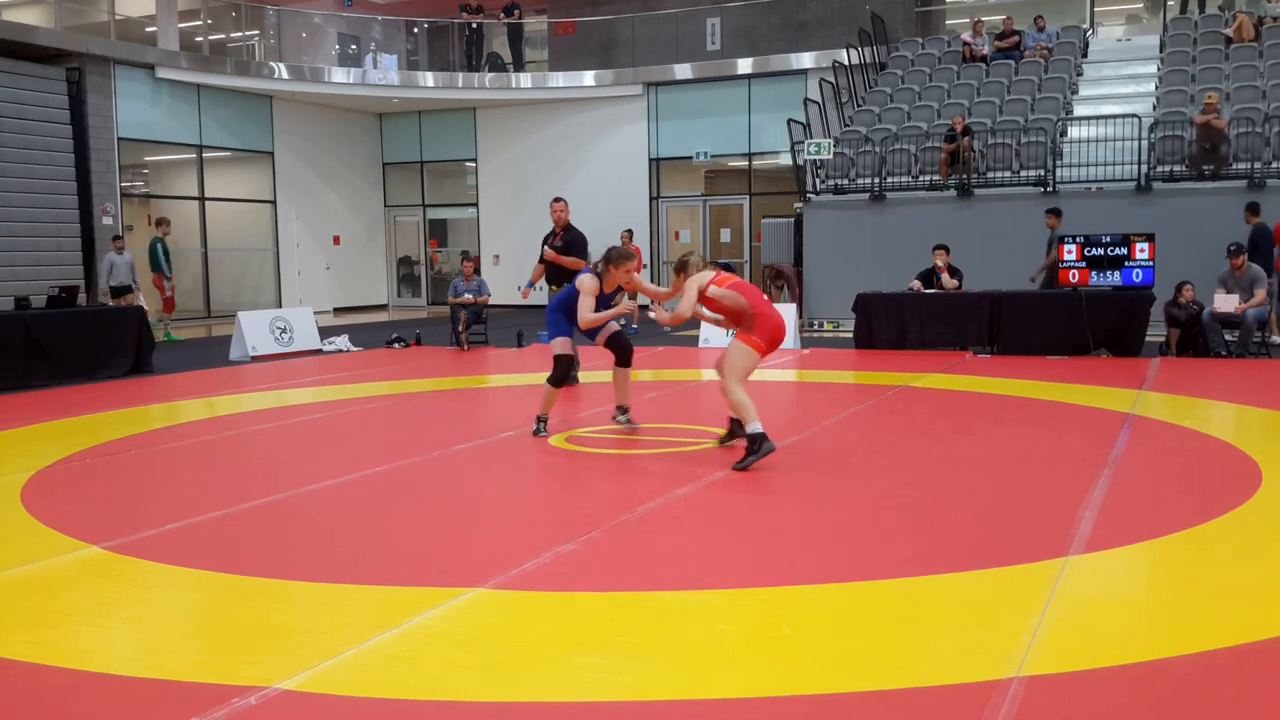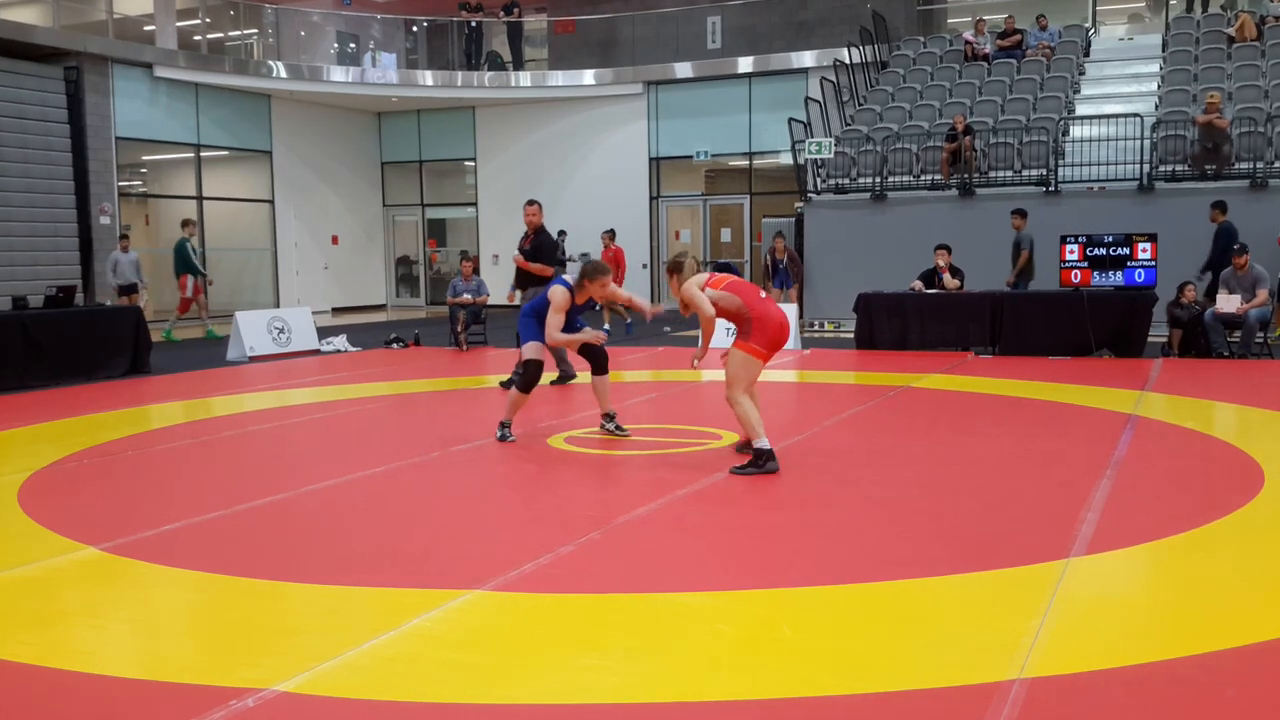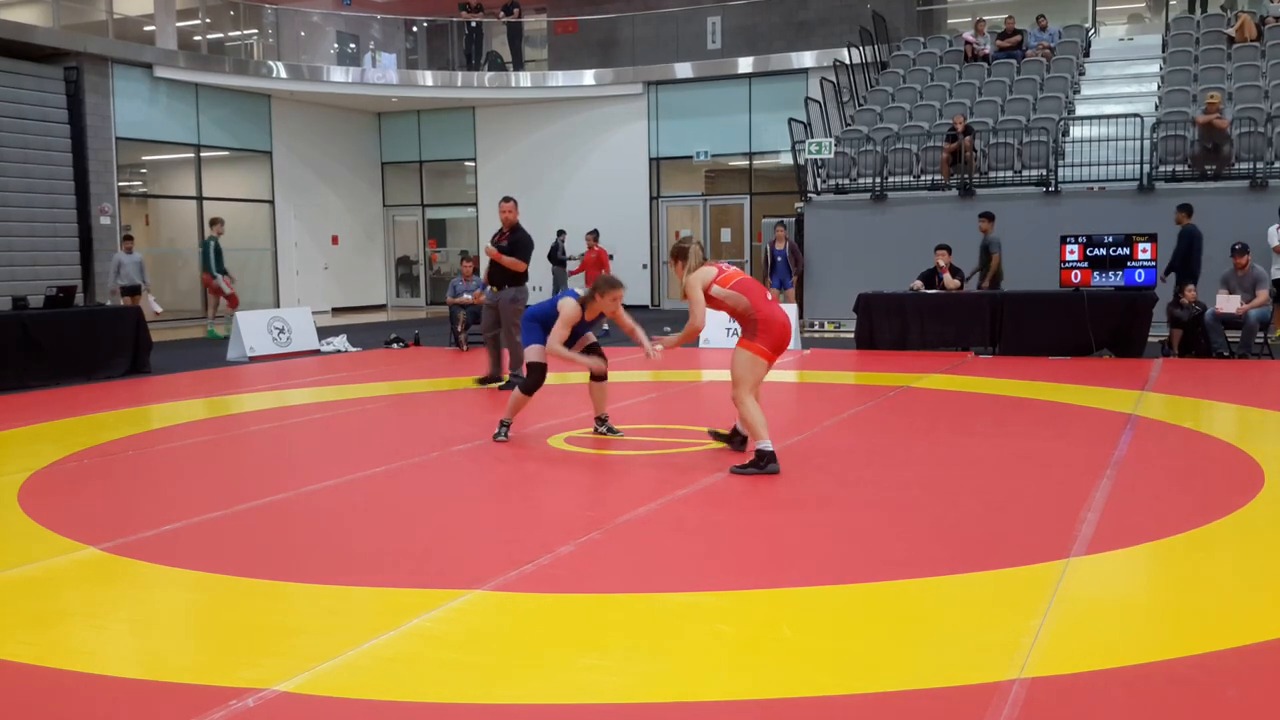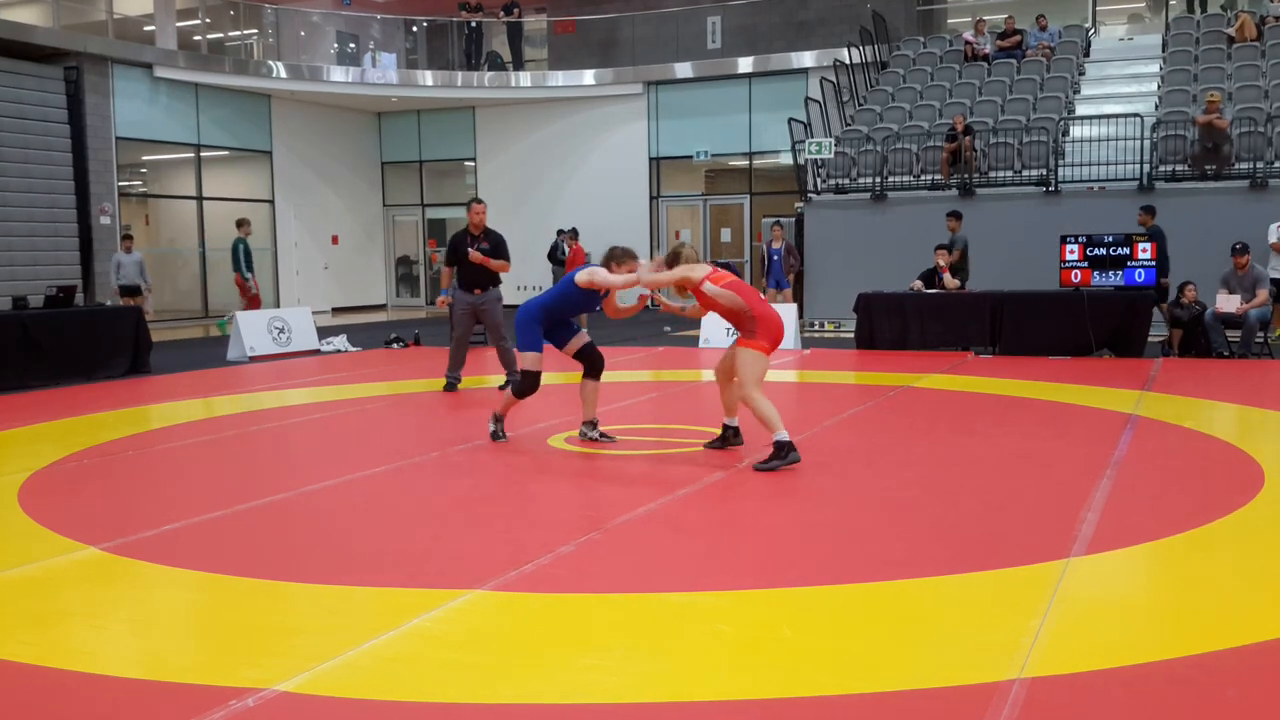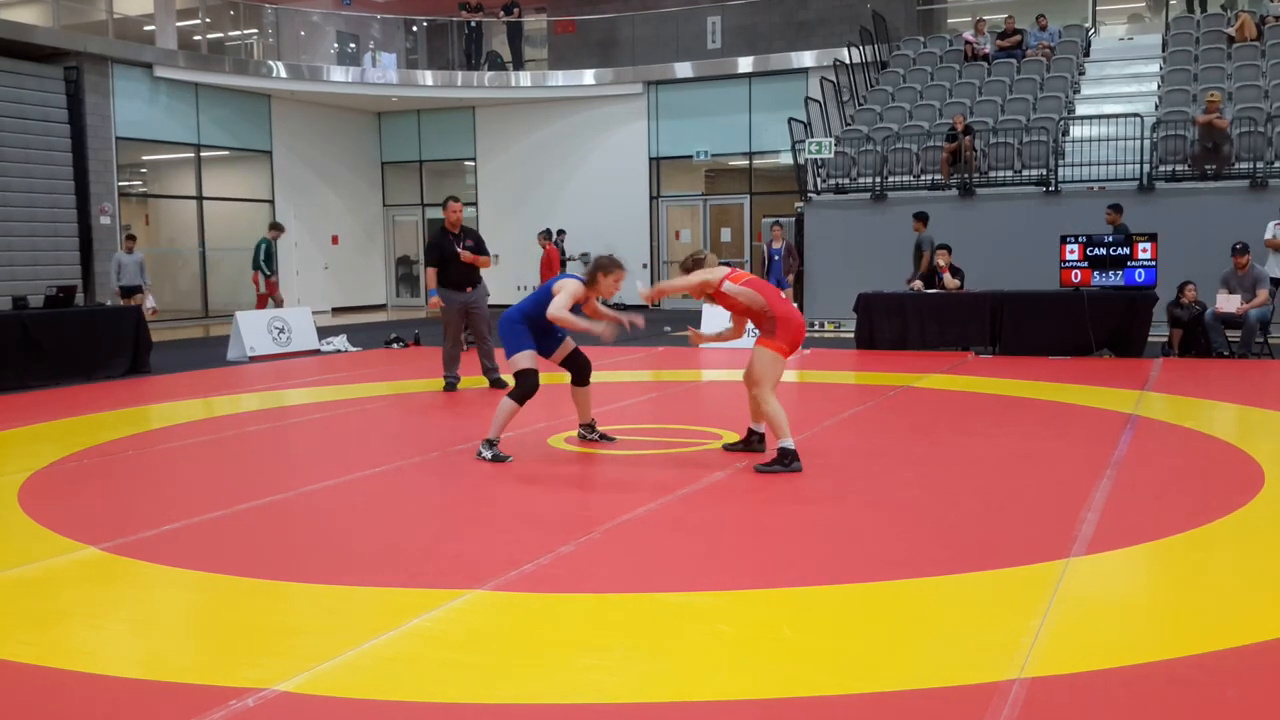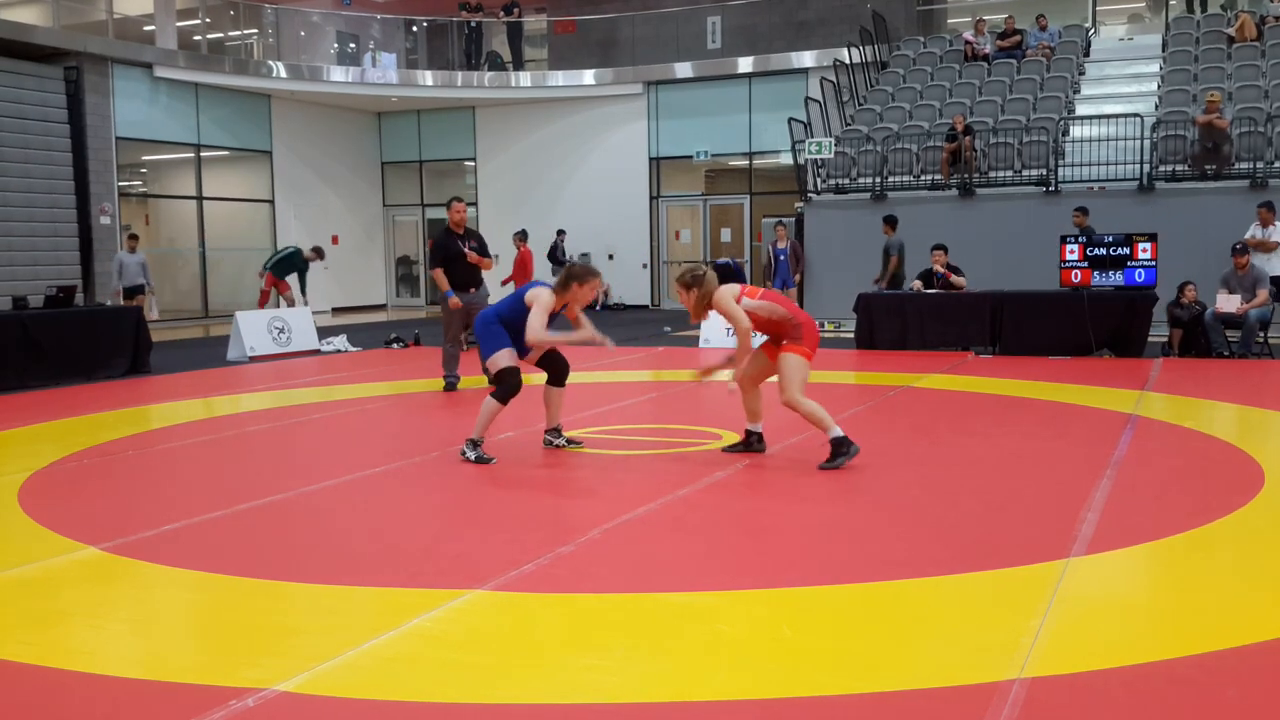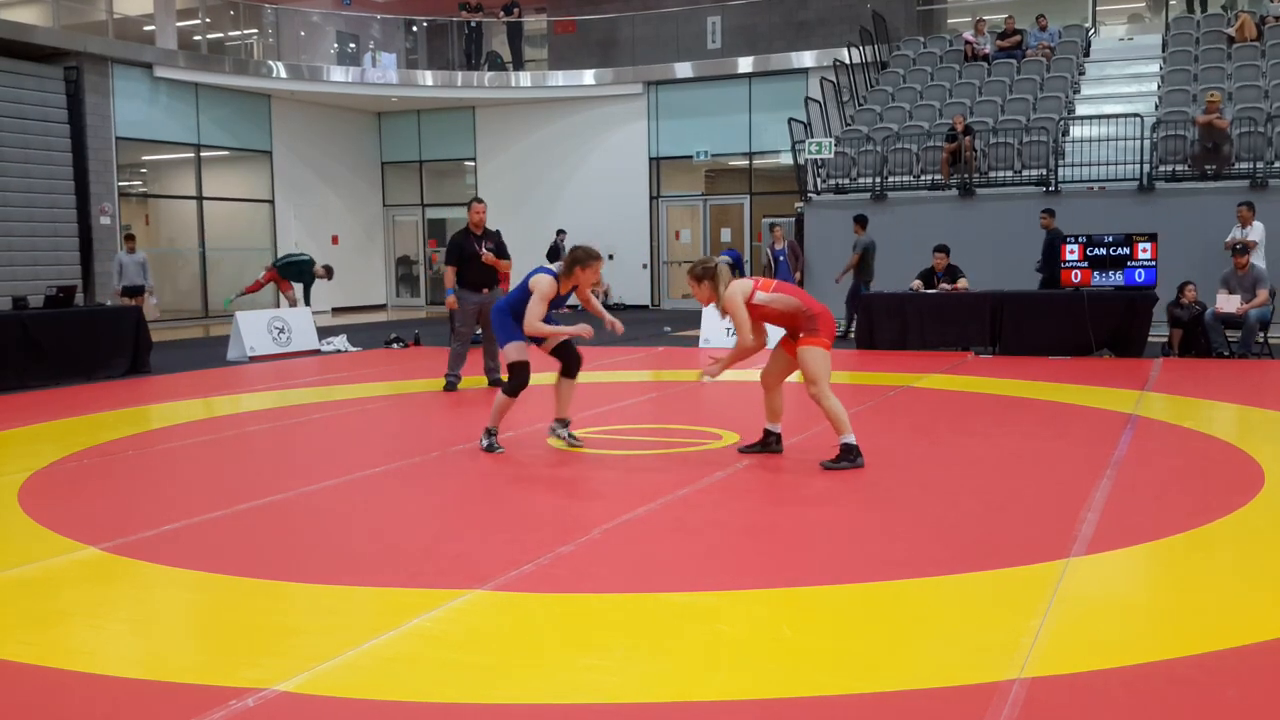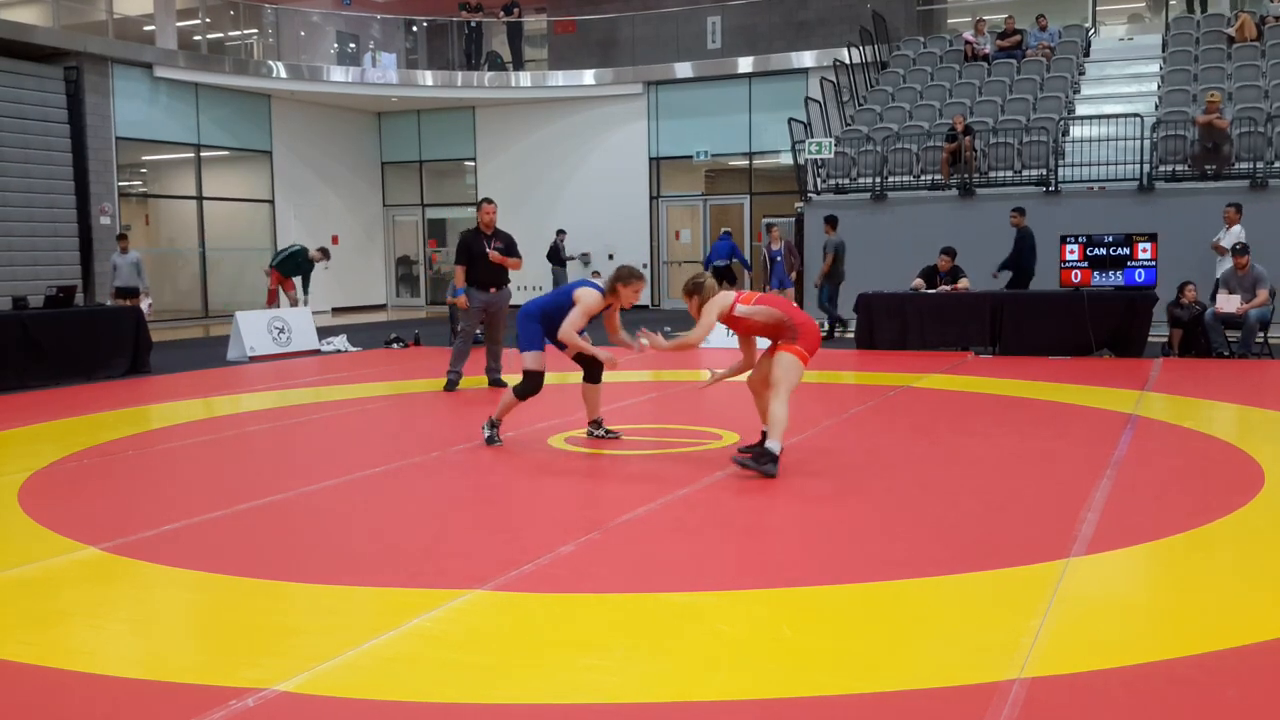
dt=0.4s
person 1, frame 1
left shoulder: (693, 281)
right shoulder: (717, 279)
left elbow: (683, 314)
left wrist: (665, 318)
right wrist: (703, 316)
left hip: (759, 323)
right hip: (772, 324)
left knee: (730, 385)
right knee: (725, 365)
left ankle: (758, 439)
right ankle: (737, 425)
person 1, frame 2
left shoulder: (688, 286)
right shoulder: (712, 280)
left elbow: (709, 314)
left wrist: (702, 348)
right wrist: (735, 352)
left hip: (759, 324)
right hip: (778, 320)
left knee: (735, 394)
right knee: (742, 386)
left ankle: (764, 456)
right ankle: (753, 440)
person 1, frame 3
left shoulder: (694, 279)
right shoulder: (720, 269)
left elbow: (697, 324)
left wrist: (675, 341)
right wrist: (706, 303)
left hip: (761, 326)
right hip: (779, 322)
left knee: (741, 395)
right knee: (748, 388)
left ankle: (766, 457)
right ankle: (739, 435)
person 1, frame 4
left shoulder: (688, 271)
right shoulder: (708, 275)
left elbow: (647, 281)
right elbow: (699, 310)
left wrist: (646, 269)
right wrist: (667, 305)
left hip: (759, 325)
right hip: (766, 323)
left knee: (748, 392)
right knee: (723, 373)
left ankle: (785, 448)
right ankle: (730, 432)
person 1, frame 5
left shoulder: (708, 275)
right shoulder: (729, 282)
left elbow: (666, 287)
right elbow: (737, 330)
left wrist: (648, 294)
right wrist: (706, 337)
left hip: (780, 324)
right hip: (789, 323)
left knee: (762, 392)
right knee: (751, 380)
left ankle: (788, 455)
right ankle: (755, 437)
person 1, frame 6
left shoulder: (721, 296)
right shoulder: (728, 300)
left elbow: (746, 327)
right elbow: (745, 345)
left wrist: (737, 365)
right wrist: (717, 366)
left hip: (799, 330)
right hip: (786, 334)
left knee: (791, 397)
right knee: (746, 379)
left ankle: (842, 444)
right ankle: (754, 438)
person 1, frame 7
left shoulder: (731, 293)
right shoulder: (741, 295)
left elbow: (745, 341)
right elbow: (759, 341)
left wrist: (721, 366)
right wrist: (726, 362)
left hip: (814, 322)
right hip: (801, 327)
left knee: (817, 390)
right knee: (769, 380)
left ankle: (851, 451)
right ankle: (771, 439)
person 1, frame 8
left shoulder: (716, 303)
right shoulder: (731, 309)
left elbow: (693, 340)
right elbow: (749, 360)
left wrist: (664, 346)
right wrist: (721, 375)
left hip: (800, 331)
right hip: (796, 332)
left knee: (777, 395)
right knee: (756, 383)
left ankle: (768, 458)
right ankle: (769, 443)
person 2, frame 1
left shoulder: (576, 236)
right shoulder: (548, 237)
left elbow: (580, 264)
right elbow: (542, 264)
left wrist: (556, 257)
right wrist: (529, 285)
left hip: (569, 289)
right hip: (554, 290)
left ankle: (569, 371)
right ankle: (568, 372)
person 2, frame 2
left shoulder: (546, 240)
right shoulder: (525, 237)
left elbow: (548, 270)
left wrist: (523, 263)
right wrist: (513, 288)
left hip: (538, 292)
right hip: (529, 292)
left ankle: (520, 376)
right ankle: (566, 371)
person 2, frame 3
left shoulder: (522, 237)
right shoulder: (497, 235)
left elbow: (521, 266)
left wrist: (497, 255)
left hip: (513, 292)
right hip: (494, 292)
left knee: (511, 336)
right knee: (489, 332)
left ankle: (516, 377)
right ankle: (495, 372)
person 2, frame 4
left shoulder: (495, 238)
right shoulder: (457, 239)
left elbow: (505, 267)
right elbow: (448, 268)
left wrist: (483, 260)
right wrist: (444, 292)
left hip: (490, 295)
right hip: (464, 295)
left knee: (499, 337)
right knee: (459, 339)
left ankle: (513, 375)
right ankle: (452, 378)
person 2, frame 5
left shoulder: (473, 235)
right shoulder: (436, 239)
left elbow: (487, 261)
right elbow: (431, 269)
left wrist: (473, 258)
right wrist: (433, 294)
left hip: (476, 292)
right hip: (451, 295)
left knee: (483, 335)
right knee: (452, 339)
left ankle: (493, 375)
right ankle: (451, 378)
person 2, frame 6
left shoulder: (476, 236)
right shoulder: (440, 239)
left elbow: (489, 264)
right elbow: (437, 271)
left wrist: (478, 259)
right wrist: (449, 295)
left hip: (478, 293)
right hip: (454, 295)
right knee: (452, 339)
right ankle: (451, 378)
person 2, frame 7
left shoulder: (495, 238)
right shoulder: (458, 239)
left elbow: (507, 266)
right elbow: (450, 268)
left wrist: (494, 261)
right wrist: (449, 293)
left hip: (492, 294)
right hip: (467, 295)
left knee: (492, 337)
right knee: (461, 337)
left ankle: (493, 375)
right ankle: (452, 377)
person 2, frame 8
left shoulder: (505, 238)
right shoulder: (468, 238)
left elbow: (518, 264)
right elbow: (460, 268)
left wrist: (502, 259)
right wrist: (459, 292)
left hip: (500, 293)
right hip: (475, 293)
left knee: (496, 337)
right knee: (465, 334)
left ankle: (494, 375)
right ankle: (453, 376)
person 3, frame 1
left shoulder: (627, 278)
right shoulder: (590, 280)
left elbow: (657, 294)
right elbow: (584, 322)
left wrist: (675, 291)
right wrist: (615, 311)
left hip: (596, 311)
right hip: (560, 313)
left knee: (624, 349)
right knee: (563, 367)
left ankle: (621, 410)
right ankle: (541, 419)
person 3, frame 2
left shoulder: (602, 288)
right shoulder: (562, 293)
left elbow: (629, 299)
right elbow: (550, 338)
left wrist: (646, 308)
right wrist: (584, 337)
left hip: (566, 318)
right hip: (533, 319)
left knee: (600, 357)
right knee: (531, 373)
left ankle: (608, 419)
right ankle: (505, 425)
person 3, frame 3
left shoulder: (610, 305)
right shoulder: (573, 307)
left elbow: (632, 328)
right elbow: (552, 348)
left wrist: (646, 345)
right wrist: (584, 360)
left hip: (569, 327)
right hip: (536, 323)
left knee: (599, 365)
right knee: (536, 376)
left ankle: (601, 422)
right ankle: (504, 424)
person 3, frame 4
left shoulder: (607, 284)
right shoulder: (596, 274)
left elbow: (614, 312)
right elbow: (622, 283)
left wrist: (639, 305)
left hip: (557, 321)
right hip: (531, 318)
left knee: (595, 362)
right knee: (530, 382)
left ankle: (588, 426)
right ankle: (498, 417)
person 3, frame 5
left shoulder: (589, 291)
right shoulder: (575, 287)
left elbow: (595, 312)
right elbow: (554, 314)
left wrist: (621, 318)
right wrist: (592, 328)
left hip: (538, 328)
right hip: (515, 324)
left knee: (582, 367)
right knee: (528, 385)
left ankle: (587, 428)
right ankle: (488, 444)
person 3, frame 6
left shoulder: (566, 295)
right shoulder: (546, 297)
left elbow: (576, 317)
right elbow: (533, 337)
left wrist: (595, 336)
right wrist: (576, 337)
left hip: (512, 328)
right hip: (491, 326)
left knee: (559, 368)
right knee: (511, 383)
left ankle: (552, 433)
right ankle: (472, 444)
person 3, frame 7
left shoulder: (574, 278)
right shoulder: (547, 282)
left elbow: (587, 299)
right elbow: (529, 328)
left wrist: (606, 316)
right wrist: (570, 330)
left hip: (535, 316)
right hip: (508, 316)
left knee: (572, 359)
right knee: (520, 376)
left ankle: (560, 423)
right ankle: (490, 432)
person 3, frame 8
left shoulder: (612, 299)
right shoulder: (594, 297)
left elbow: (615, 334)
right elbow: (565, 334)
left wrist: (635, 345)
right wrist: (597, 352)
left hip: (555, 321)
right hip: (533, 318)
left knee: (594, 366)
right knee: (533, 383)
left ankle: (594, 425)
right ankle: (493, 423)
